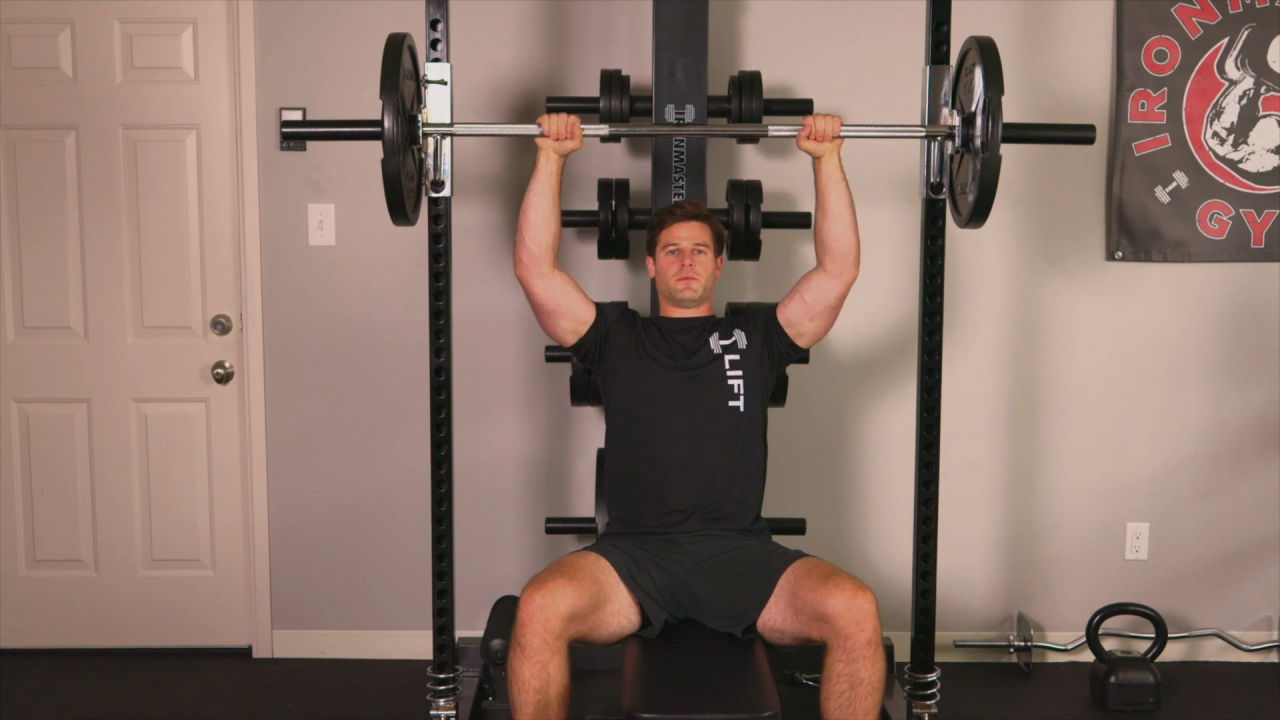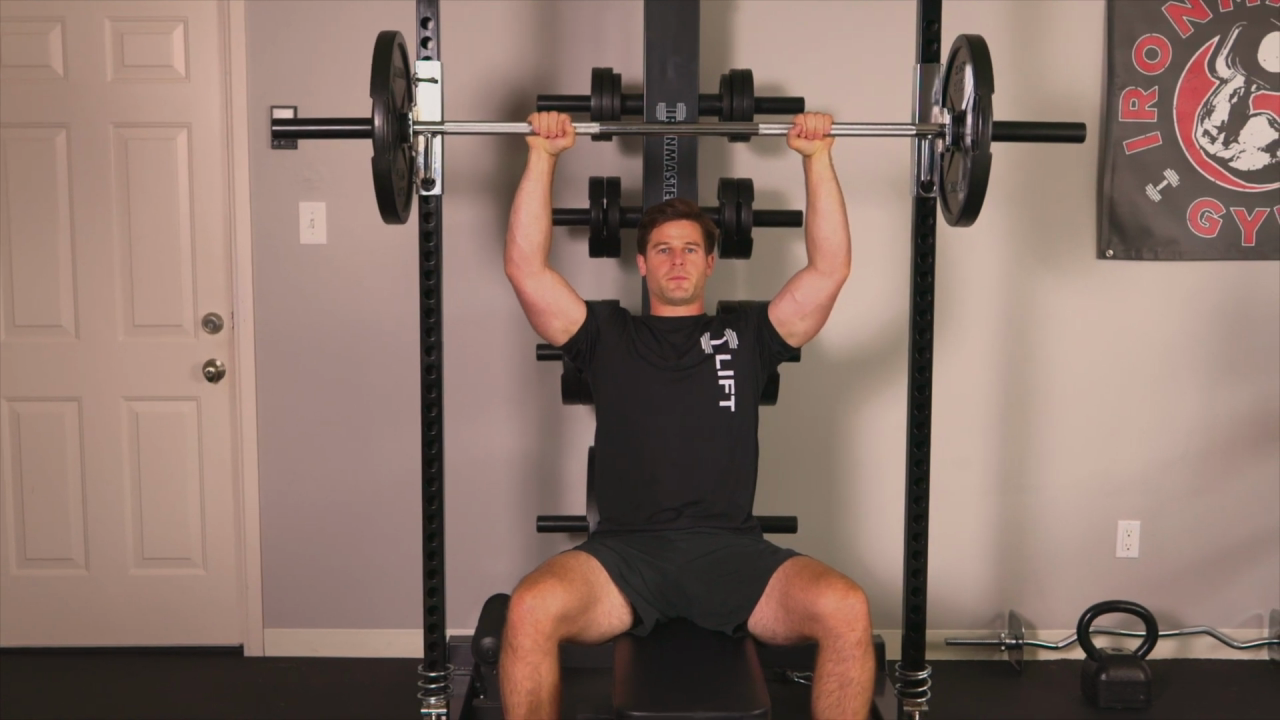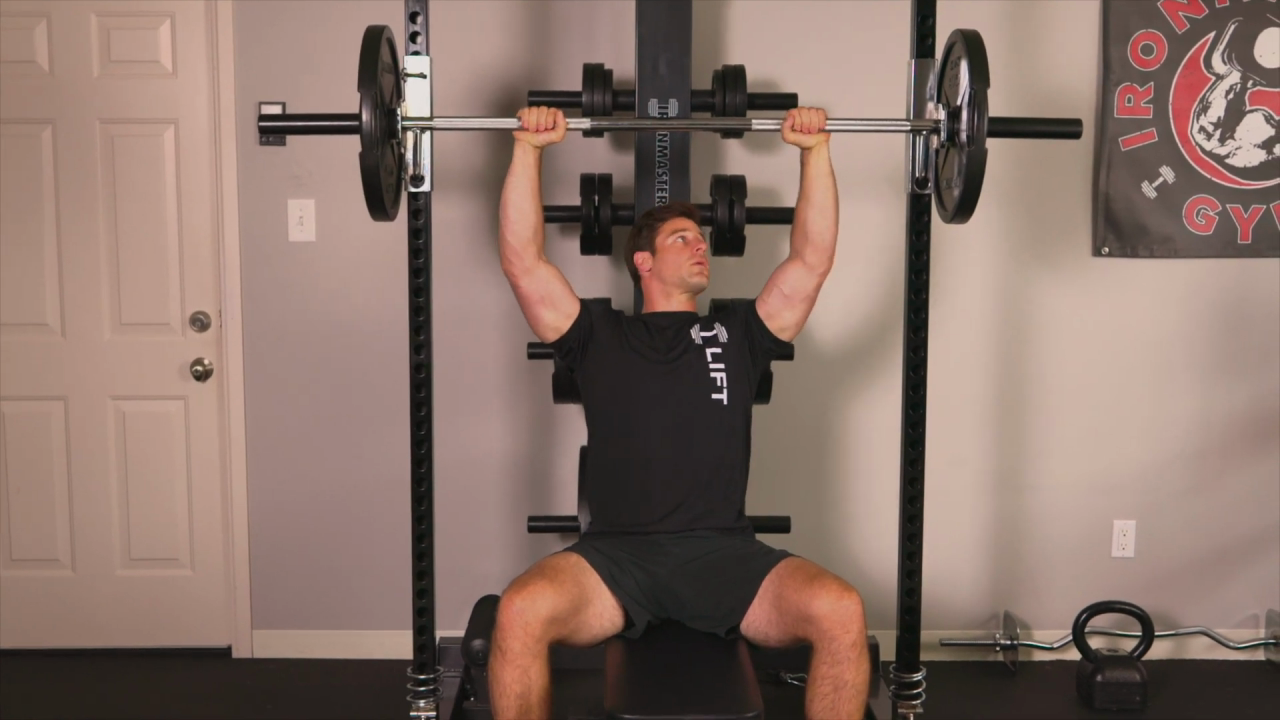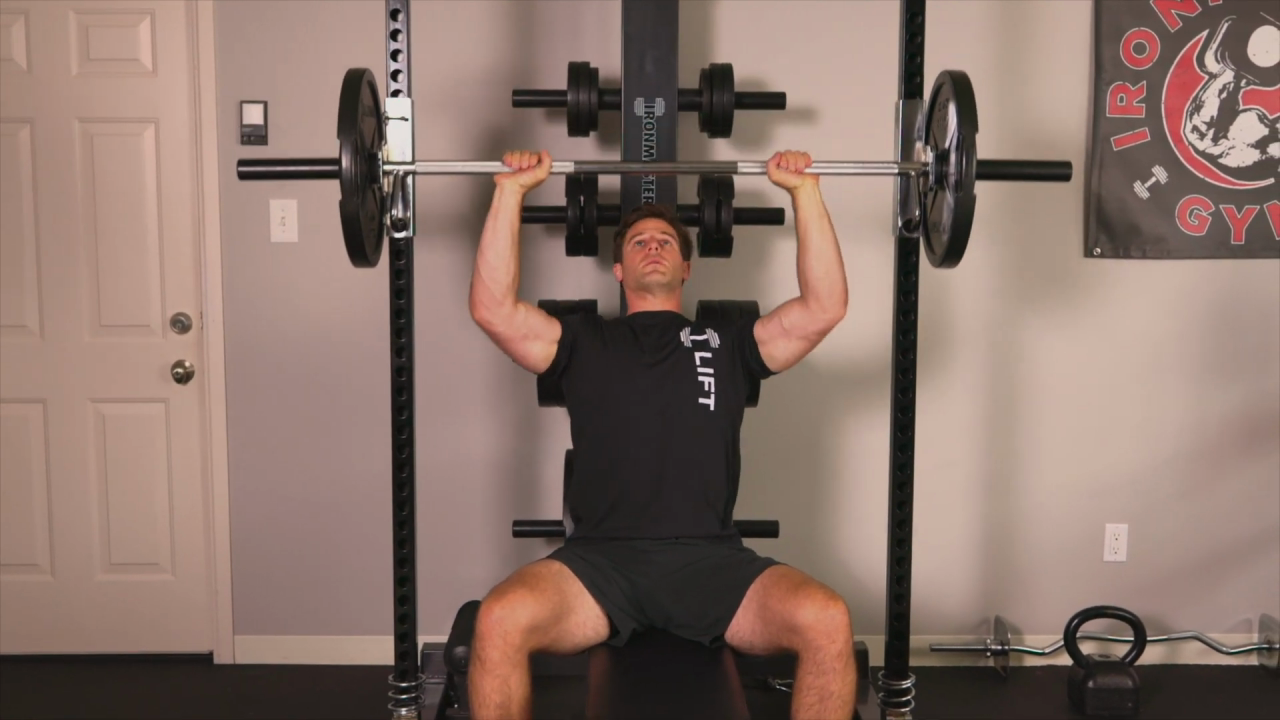
dt=1s
person 1, frame 1
left shoulder: (755, 338)
right shoulder: (616, 336)
left elbow: (839, 267)
right elbow: (534, 266)
left wrist: (827, 159)
right wrist: (551, 157)
left hip: (739, 551)
right hip: (634, 551)
left knee: (855, 611)
right knee: (540, 610)
person 1, frame 2
left shoulder: (747, 335)
right shoulder: (607, 335)
left elbow: (830, 268)
right elbow: (525, 265)
left wrist: (817, 158)
right wrist: (542, 155)
left hip: (731, 549)
right hip: (624, 549)
left knee: (846, 611)
right knee: (530, 611)
person 1, frame 3
left shoulder: (738, 334)
right shoulder: (599, 335)
left elbow: (812, 259)
right elbow: (522, 260)
left wrist: (815, 151)
right wrist: (528, 149)
left hip: (723, 552)
right hip: (616, 552)
left knee: (841, 613)
right knee: (520, 613)
person 1, frame 4
left shoulder: (725, 343)
right shoulder: (585, 342)
left elbow: (825, 307)
right elbow: (491, 308)
left wrist: (804, 191)
right wrist: (511, 191)
left hip: (710, 559)
right hip: (600, 558)
left knee: (828, 623)
right knee: (499, 622)
